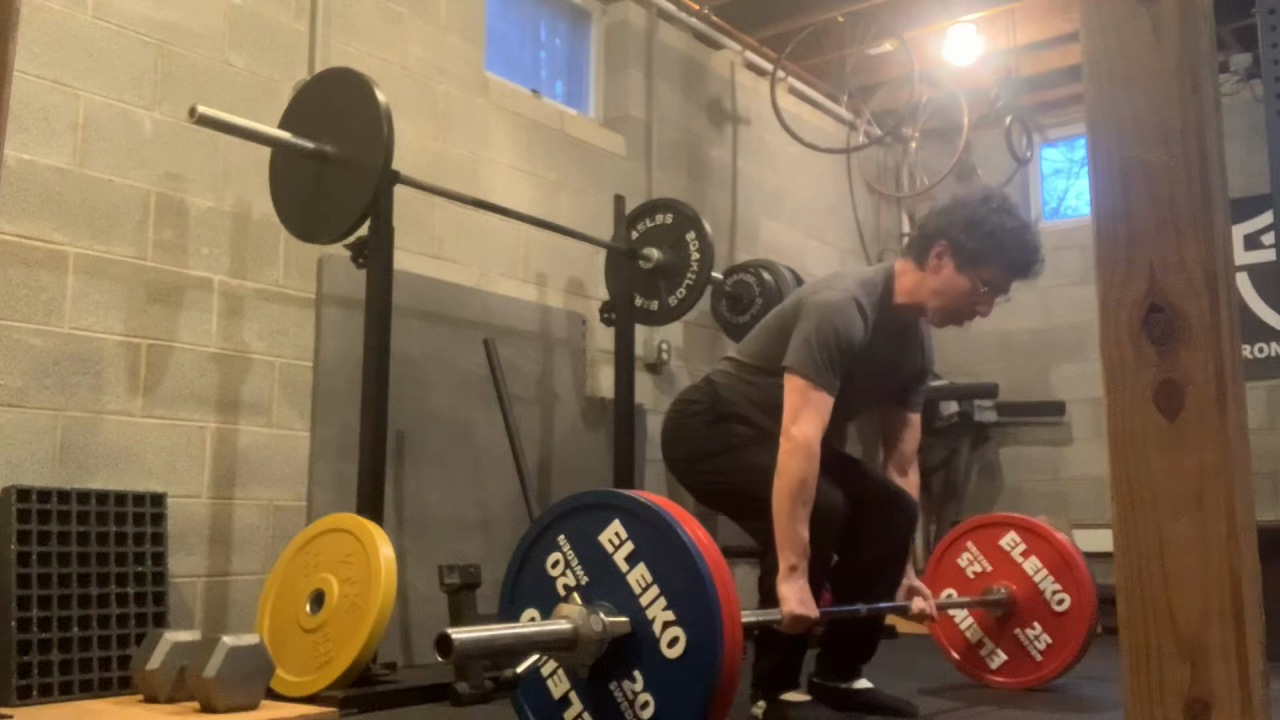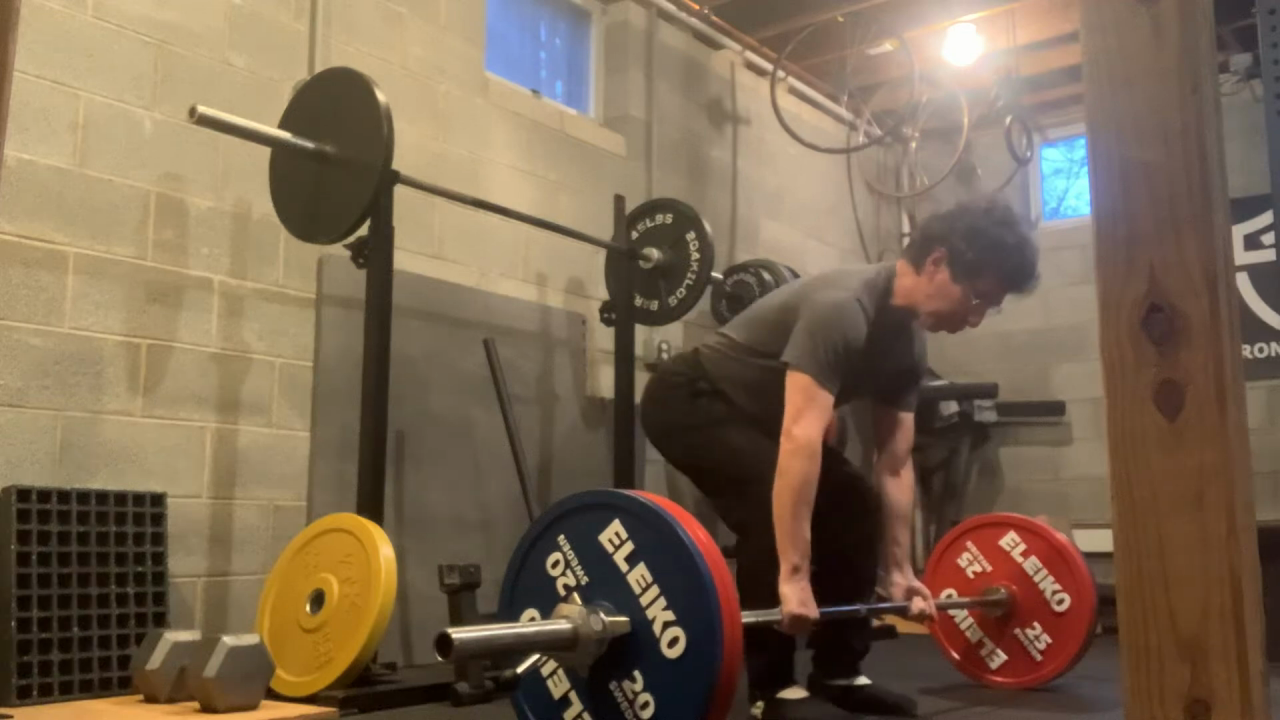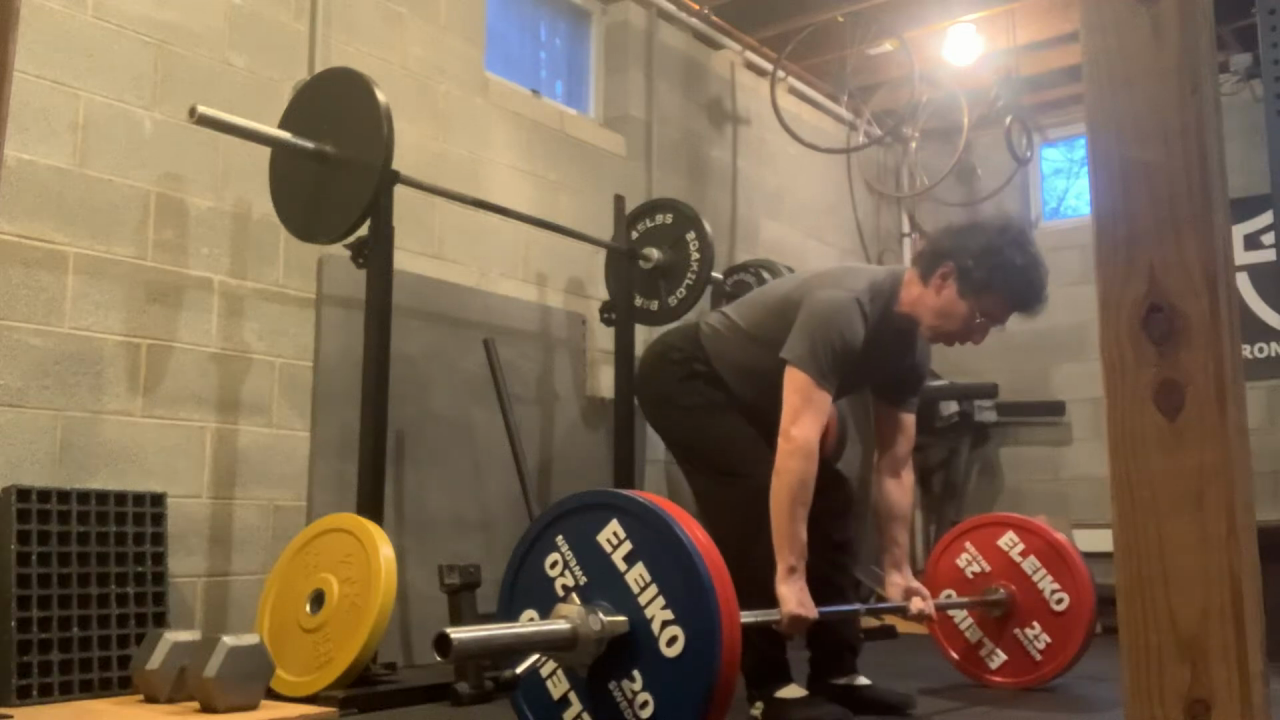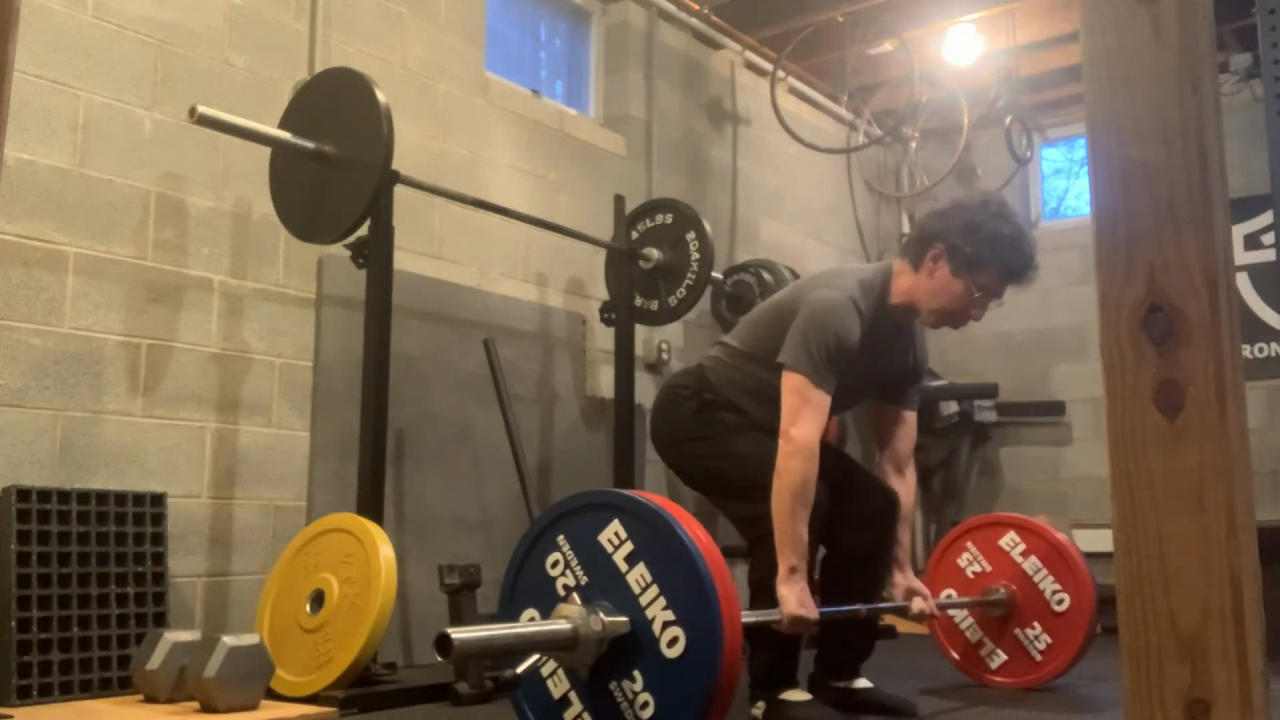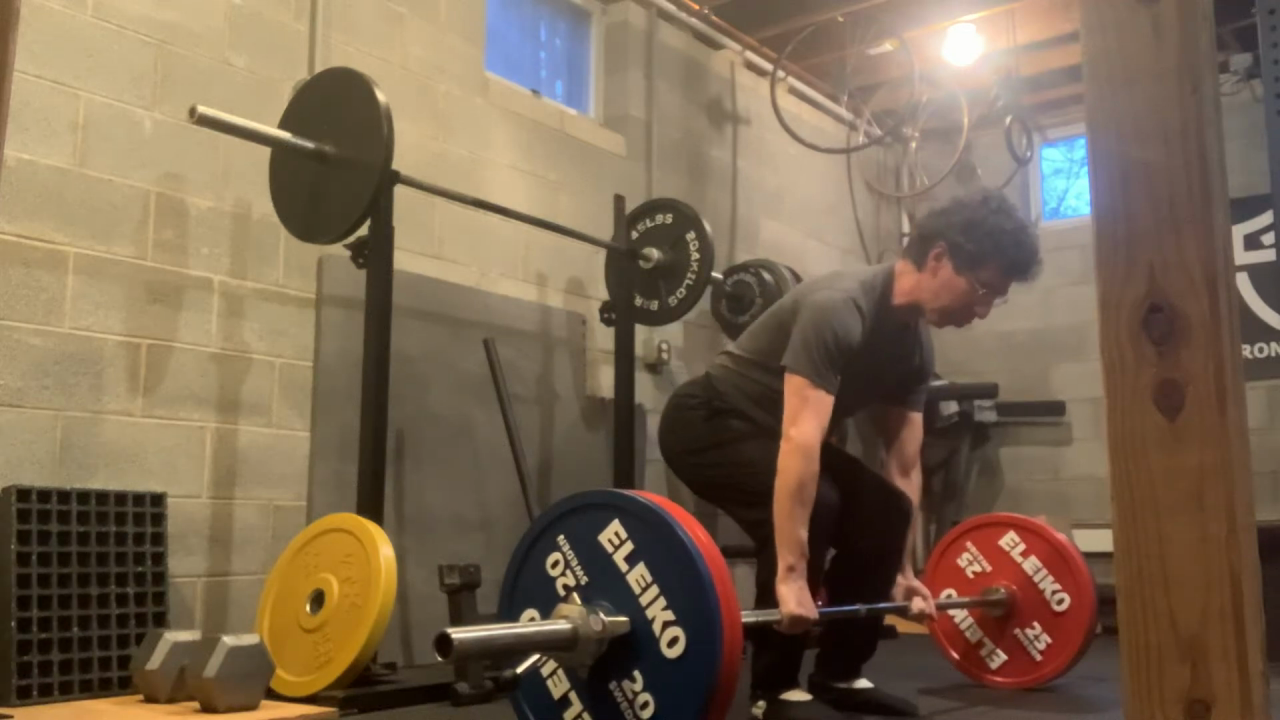
dt=1s
person 1, frame 1
left shoulder: (915, 342)
right shoulder: (841, 308)
left elbow: (902, 463)
right elbow: (799, 438)
left wrist: (903, 572)
right wrist: (792, 576)
left hip: (774, 438)
right hip: (710, 429)
left knee: (891, 510)
right knee: (818, 510)
left ankle: (838, 674)
person 1, frame 2
left shoulder: (908, 343)
right shoulder: (842, 307)
left elbow: (895, 466)
right elbow: (800, 439)
left wrist: (899, 571)
right wrist: (793, 577)
left hip: (754, 412)
right hip: (689, 400)
left knee: (854, 501)
right knee: (773, 505)
left ankle: (838, 673)
person 1, frame 3
left shoulder: (910, 345)
right shoulder: (842, 307)
left elbow: (895, 467)
right elbow: (797, 440)
left wrist: (897, 571)
right wrist: (789, 576)
left hip: (747, 393)
right hip: (685, 376)
left knee: (828, 501)
right knee: (757, 501)
left ankle: (836, 673)
person 1, frame 4
left shoulder: (908, 342)
right shoulder: (836, 306)
left elbow: (898, 466)
right elbow: (797, 441)
left wrist: (901, 571)
right wrist: (791, 577)
left hip: (762, 422)
right hip: (699, 413)
left knee: (872, 507)
right knee: (799, 506)
left ankle: (839, 676)
person 1, frame 5
left shoulder: (914, 345)
right shoulder: (837, 309)
left elbow: (904, 466)
right elbow: (799, 443)
left wrist: (902, 571)
right wrist: (790, 577)
left hip: (774, 431)
right hip: (707, 423)
left knee: (884, 510)
right knee: (811, 505)
left ankle: (838, 675)
